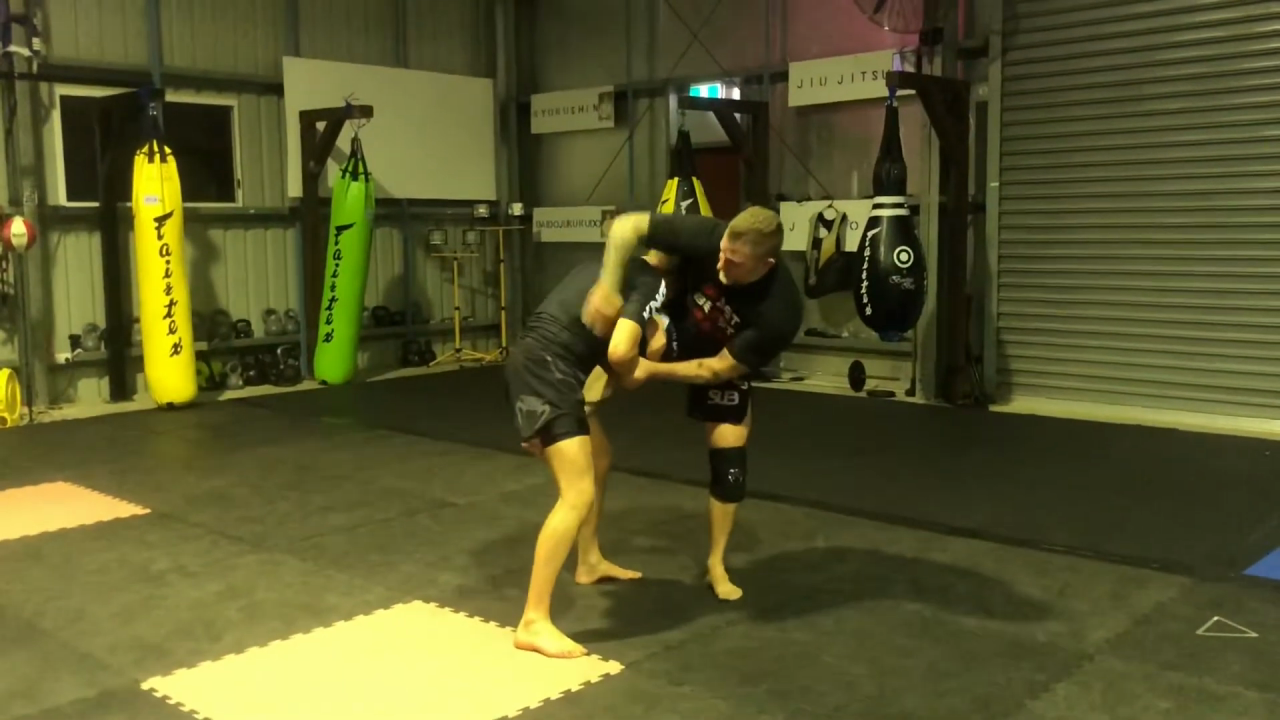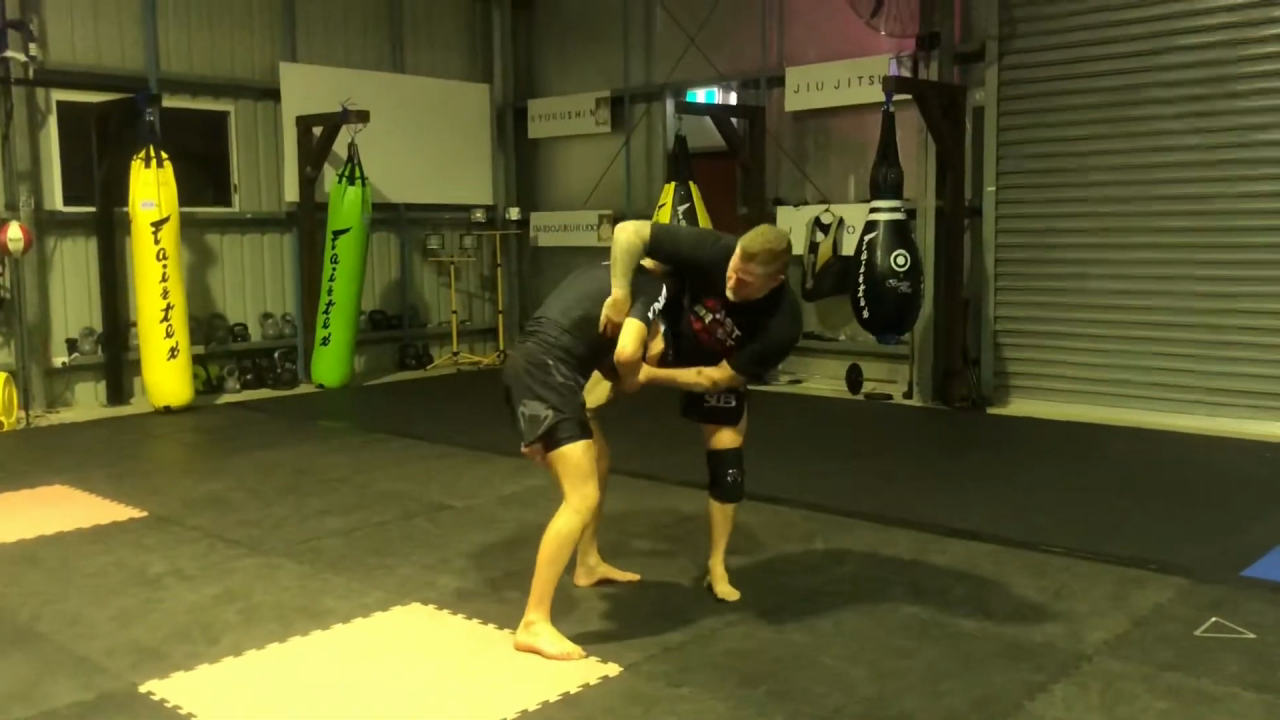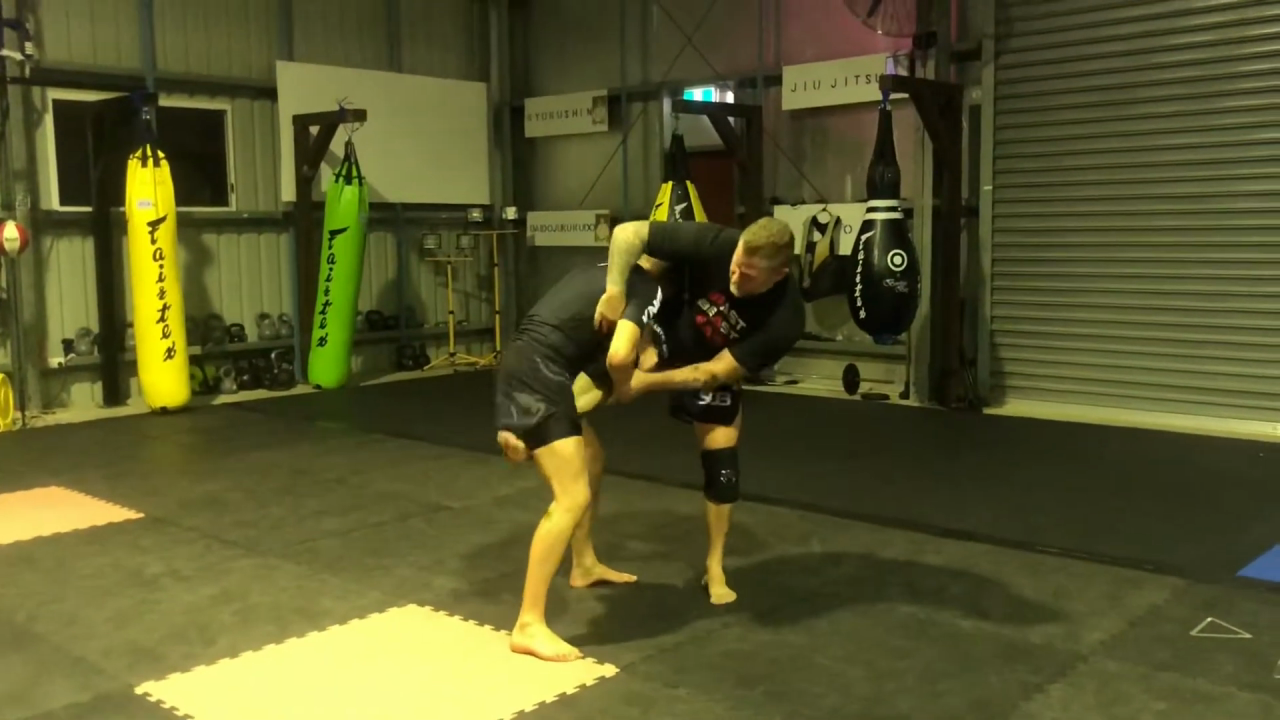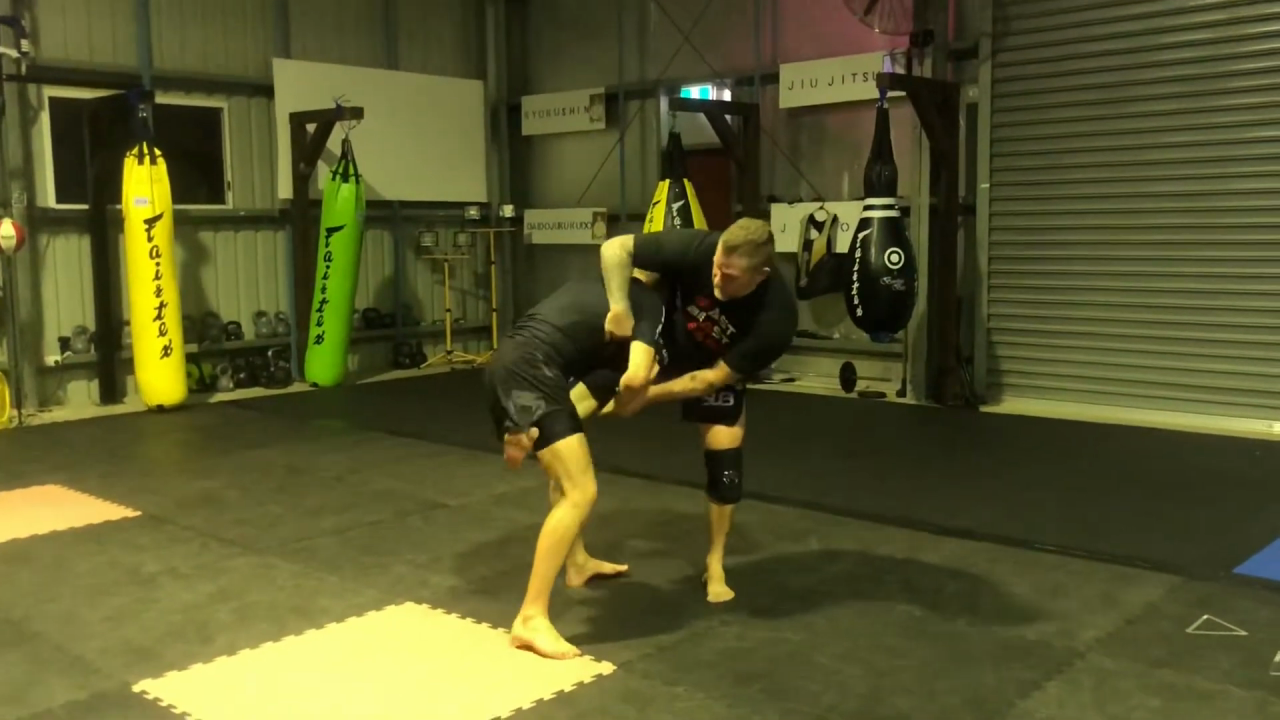
dt=0.2s
person 1, frame 1
left shoulder: (621, 268)
right shoulder: (652, 282)
right elbow: (619, 351)
right wrist: (631, 376)
left hip: (534, 361)
right hip: (546, 369)
left knee: (598, 460)
right knee: (577, 494)
left ankle: (590, 562)
right ankle: (533, 622)
person 1, frame 2
left shoulder: (608, 271)
right shoulder: (653, 286)
right elbow: (626, 352)
right wrist: (630, 381)
left hip: (529, 364)
right hip: (546, 372)
left knee: (595, 463)
right knee: (582, 498)
left ankle: (588, 564)
right ankle: (534, 624)
person 1, frame 3
left shoulder: (603, 271)
right shoulder: (648, 287)
right elbow: (618, 356)
right wrist: (625, 388)
left hip: (522, 362)
right hip: (538, 371)
left knee: (590, 462)
right knee: (572, 497)
left ankle: (584, 565)
right ankle: (529, 625)
person 1, frame 4
left shoulder: (602, 285)
right shoulder: (651, 302)
right elbow: (635, 377)
left hip: (508, 361)
right hip: (531, 370)
left knee: (571, 469)
right knee: (581, 491)
left ankle: (577, 563)
right ankle: (531, 619)
person 2, frame 1
left shoulder: (781, 313)
right shoulder: (706, 237)
left elbow: (719, 368)
right elbow: (631, 226)
left wrist: (652, 370)
right wrist: (609, 284)
left hip: (724, 365)
right hip: (674, 328)
left knee: (729, 461)
left ankle: (716, 564)
person 2, frame 2
left shoulder: (782, 326)
right shoulder: (711, 250)
left elbow: (718, 378)
right elbow: (629, 232)
left wrist: (651, 375)
right wrist: (620, 294)
left hip: (716, 371)
right hip: (666, 330)
left knee: (728, 466)
left ankle: (717, 566)
person 2, frame 3
left shoulder: (785, 319)
right shoulder: (713, 243)
left elbow: (715, 372)
right elbow: (628, 233)
left wrist: (647, 381)
right wrist: (615, 292)
left hip: (710, 370)
right hip: (660, 331)
left knee: (722, 466)
left ankle: (714, 567)
person 2, frame 4
left shoulder: (776, 318)
right shoulder: (697, 249)
left elbow: (715, 378)
right elbow: (614, 248)
left wrist: (649, 394)
right wrist: (620, 308)
left hip: (715, 372)
right hip: (661, 338)
left knee: (725, 464)
left ankle: (715, 565)
